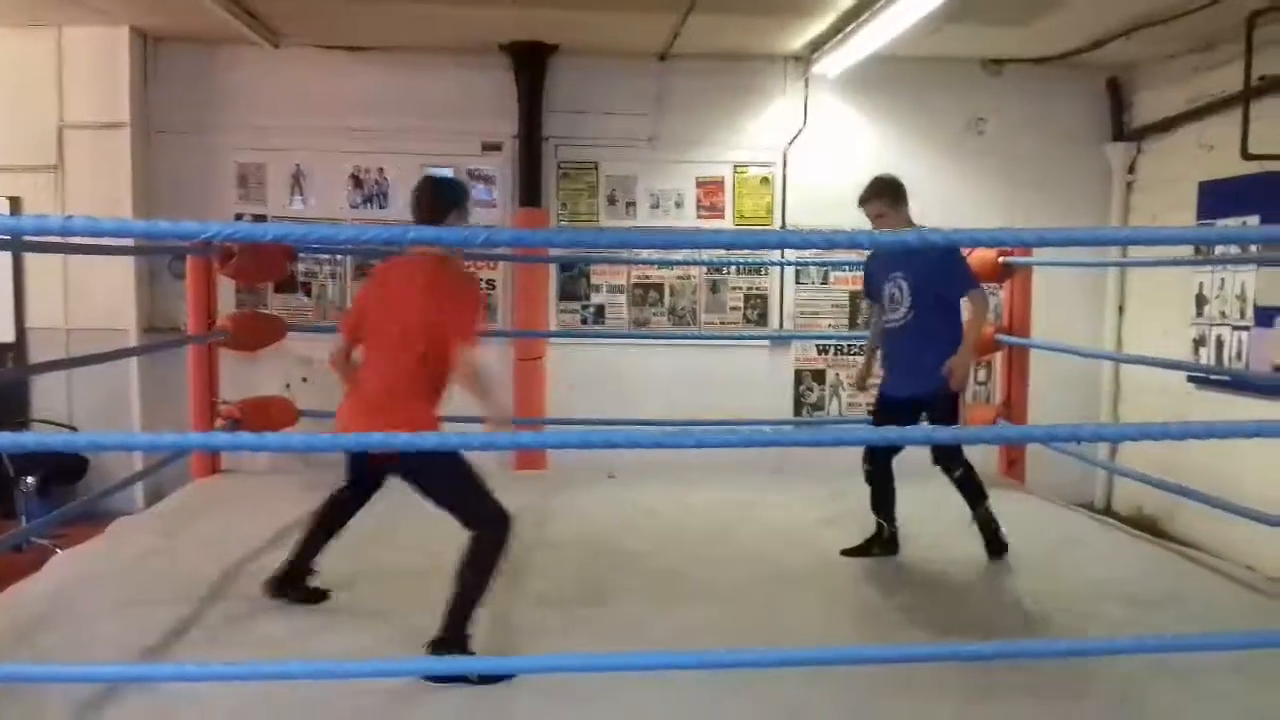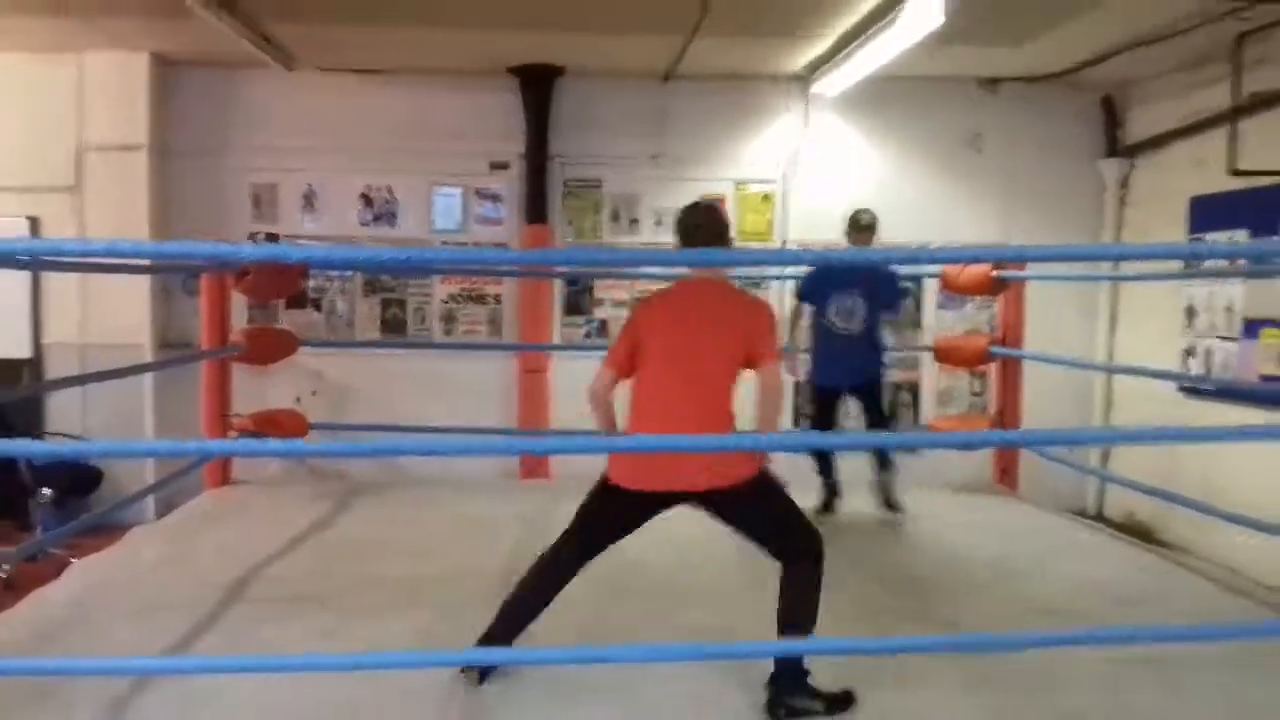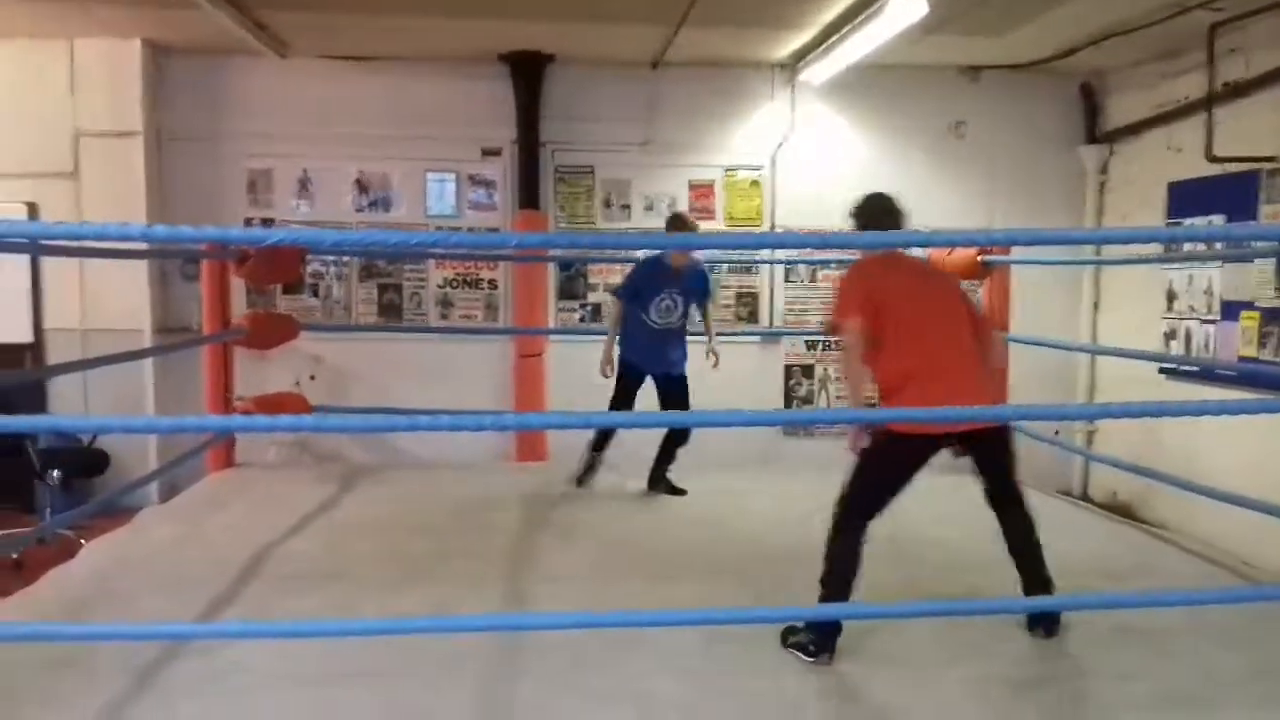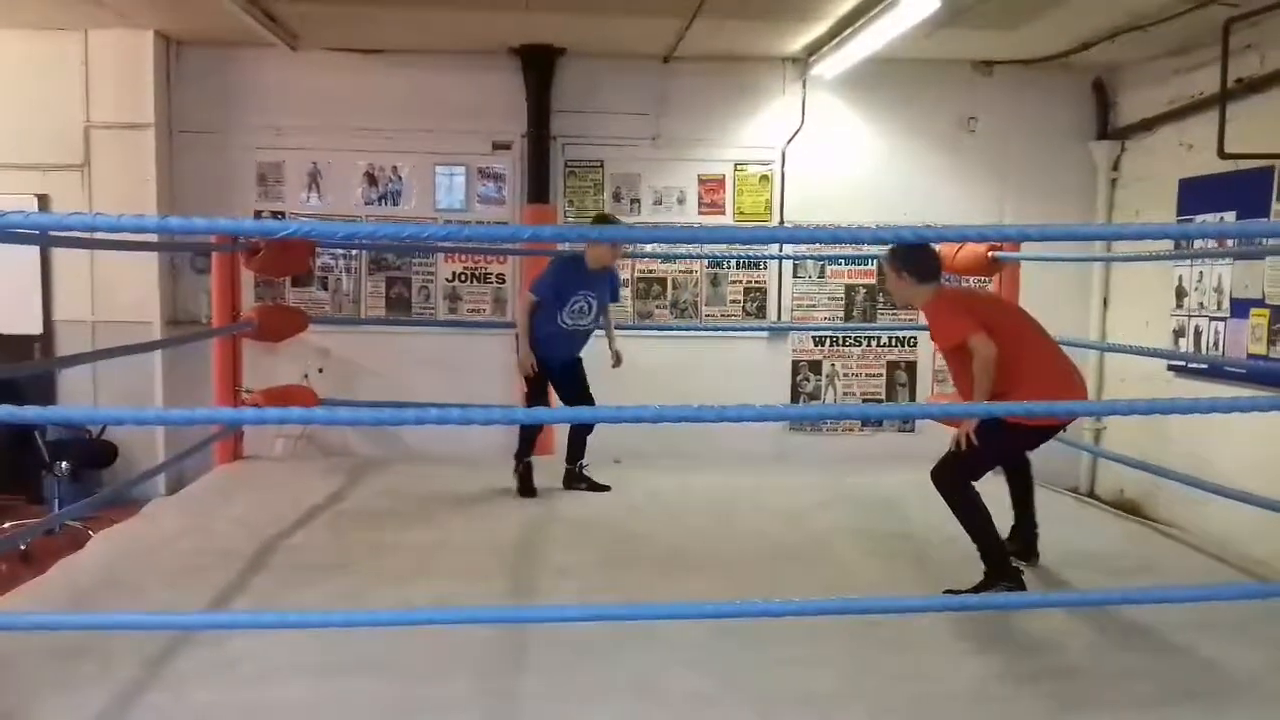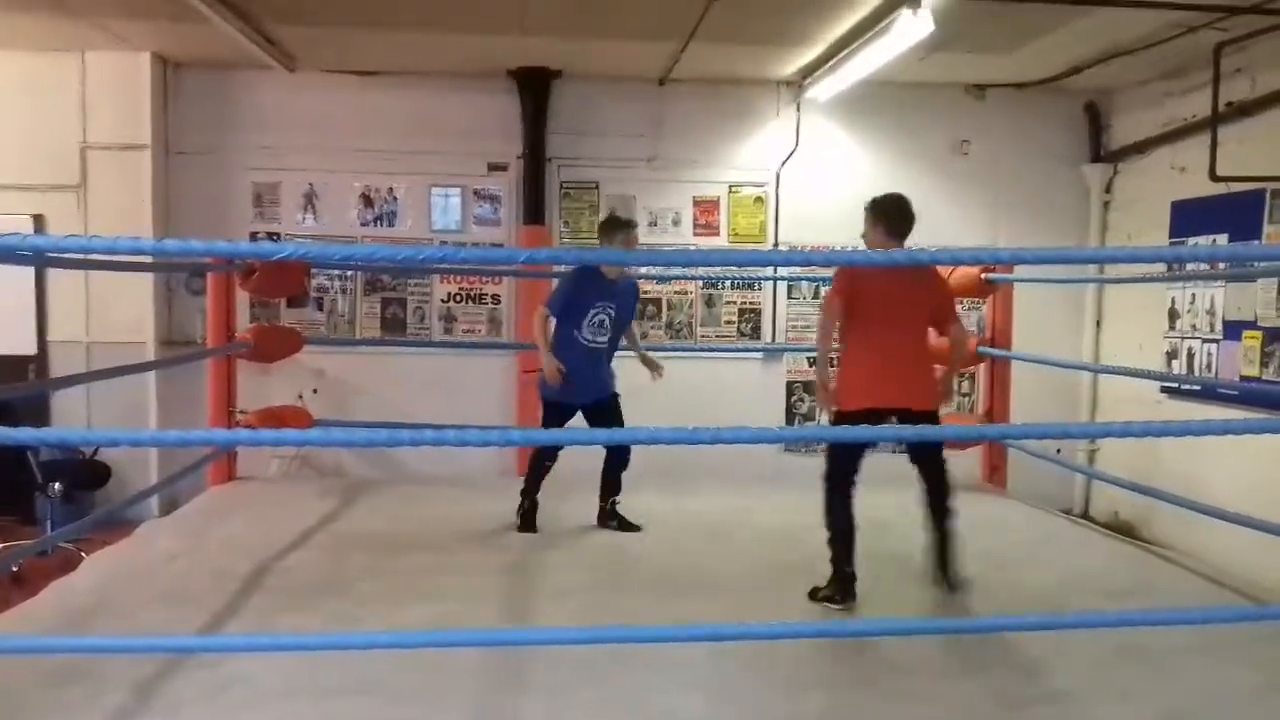
dt=1s
person 1, frame 1
left shoulder: (385, 274)
right shoulder: (460, 283)
left elbow: (342, 350)
right elbow: (463, 365)
right wrist: (501, 410)
left hip: (360, 421)
right hip: (404, 429)
left knee: (356, 491)
right knee: (491, 524)
left ankle: (289, 578)
right ankle: (449, 649)
person 1, frame 2
left shoulder: (649, 308)
right shoulder: (752, 310)
left elbow: (600, 388)
right elbow: (772, 390)
left wrist: (619, 448)
right wrist: (760, 455)
left hip: (639, 464)
right hip: (721, 467)
left knee: (568, 553)
right knee: (804, 555)
left ankle: (489, 651)
person 1, frame 3
left shoulder: (861, 275)
right shoulder: (941, 276)
left elbow: (851, 341)
right elbow: (991, 343)
left hip: (919, 418)
right hip: (983, 408)
left knee: (852, 514)
right knee: (1007, 500)
left ankle: (821, 631)
right ankle: (1044, 609)
person 1, frame 4
left shoulder: (941, 307)
right shoulder: (964, 298)
left elbow: (986, 351)
left wrist: (975, 412)
left hip: (1034, 404)
right hip: (1066, 394)
left knee: (949, 475)
right knee: (1005, 445)
left ankle: (1002, 576)
right ankle: (1023, 540)
person 1, frame 5
left shoulder: (854, 267)
right shoulder: (929, 277)
left elbow: (831, 313)
right elbow: (957, 336)
left wrist: (823, 371)
right wrist: (947, 382)
left hip: (859, 393)
right hip: (918, 392)
left knee: (838, 480)
right knee: (933, 473)
left ankle: (842, 581)
right ankle: (943, 562)
person 2, frame 1
left shoulder: (939, 251)
right shoulder: (877, 259)
left elbow: (979, 301)
left wrist: (964, 354)
right wrist: (868, 361)
left hip: (937, 376)
right hip: (895, 379)
left knee: (946, 454)
right knee: (876, 457)
left ankle: (985, 519)
right ankle: (885, 533)
person 2, frame 2
left shoulder: (884, 277)
right shoulder: (824, 272)
left elbow: (896, 312)
right elbow: (798, 306)
right wrist: (790, 347)
left hip: (867, 369)
right hip: (826, 369)
left knee: (879, 424)
right knee: (820, 429)
left ankle: (884, 482)
right ankle: (830, 487)
person 2, frame 3
left shoulder: (698, 273)
right shoulder: (646, 269)
left elbow: (703, 308)
right elbow: (619, 305)
left wrist: (711, 340)
right wrist: (608, 349)
left hip: (671, 359)
right hip: (635, 354)
right knee: (620, 409)
left ankle: (658, 476)
right ankle: (593, 459)
person 2, frame 4
left shoulder: (609, 275)
right shoulder: (562, 267)
right elbow: (526, 303)
left wrist: (612, 342)
right wrist: (524, 348)
left hip: (568, 355)
right hip: (537, 350)
left knee: (585, 409)
right knee: (538, 408)
left ankle: (574, 472)
right ankle: (523, 467)
person 2, frame 5
left shoulder: (629, 287)
right shoulder: (577, 279)
right elbow: (541, 318)
left wrist: (643, 355)
right wrist: (547, 356)
left hip: (599, 384)
right hip: (561, 383)
left knee: (620, 448)
right knee: (548, 448)
left ankle: (607, 510)
right ankle: (526, 505)
